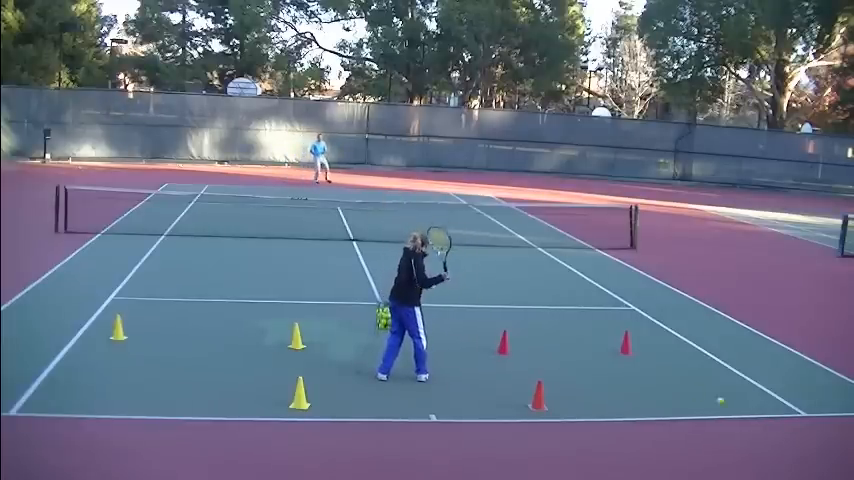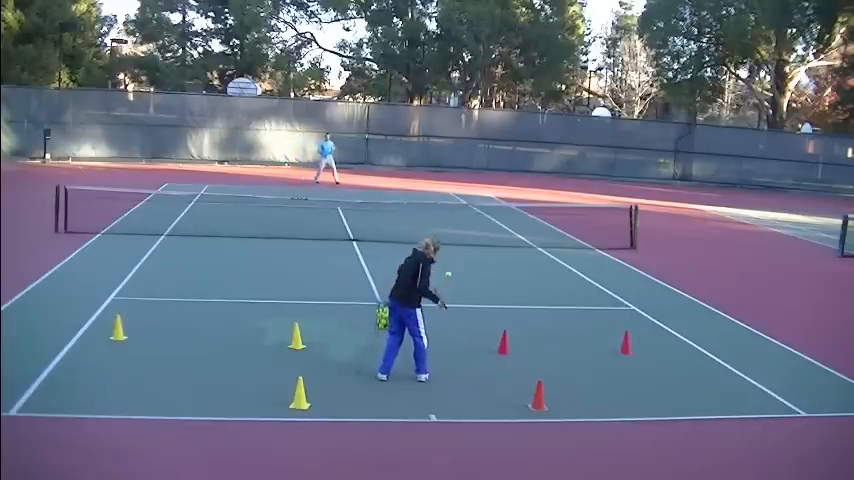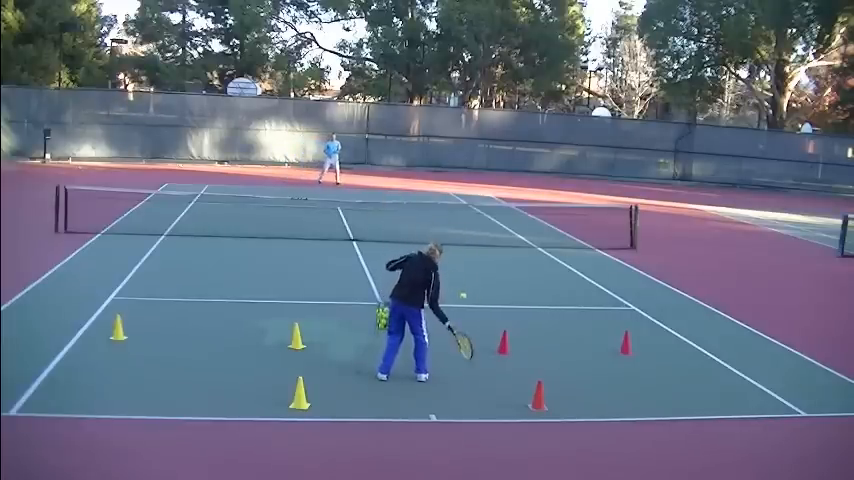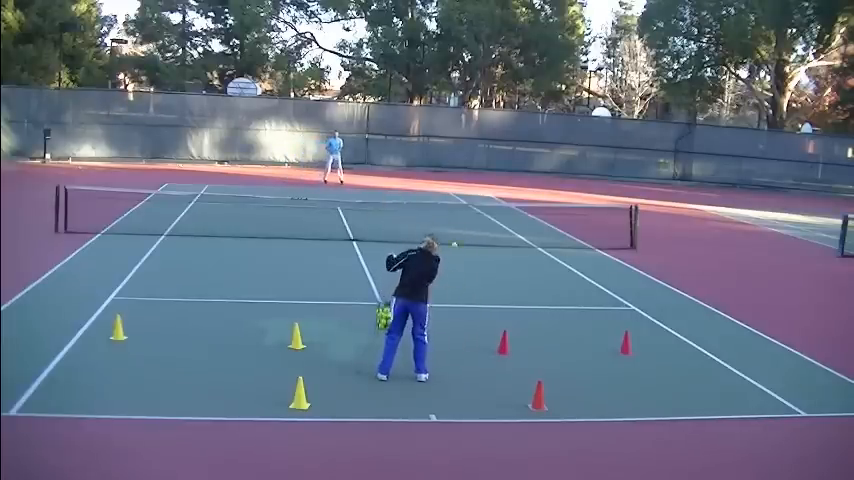
dt=0.2s
person 1, frame 1
left shoulder: (407, 255)
right shoulder: (416, 259)
right elbow: (423, 282)
right wrist: (441, 277)
left hip: (395, 300)
right hip: (409, 304)
left knee: (395, 336)
right knee: (419, 338)
left ankle: (383, 371)
right ankle: (421, 373)
person 1, frame 2
left shoulder: (412, 257)
right shoulder: (424, 263)
right elbow: (422, 289)
right wrist: (437, 299)
left hip: (395, 300)
right hip: (409, 305)
left knee: (394, 336)
right knee: (420, 337)
left ankle: (384, 371)
right ankle: (421, 373)
person 1, frame 3
left shoulder: (412, 258)
right shoulder: (433, 272)
left elbow: (389, 266)
right elbow: (432, 301)
left wrist: (406, 265)
right wrist: (444, 320)
left hip: (396, 301)
right hip: (413, 305)
left knee: (394, 336)
right knee: (420, 338)
left ankle: (383, 371)
right ankle: (421, 372)
person 1, frame 4
left shoulder: (411, 254)
right shoulder: (434, 263)
left elbow: (391, 267)
left wrist: (391, 257)
left hip: (401, 299)
right hip: (420, 302)
left knee: (393, 335)
right knee: (420, 337)
left ankle: (383, 371)
right ankle: (421, 373)
